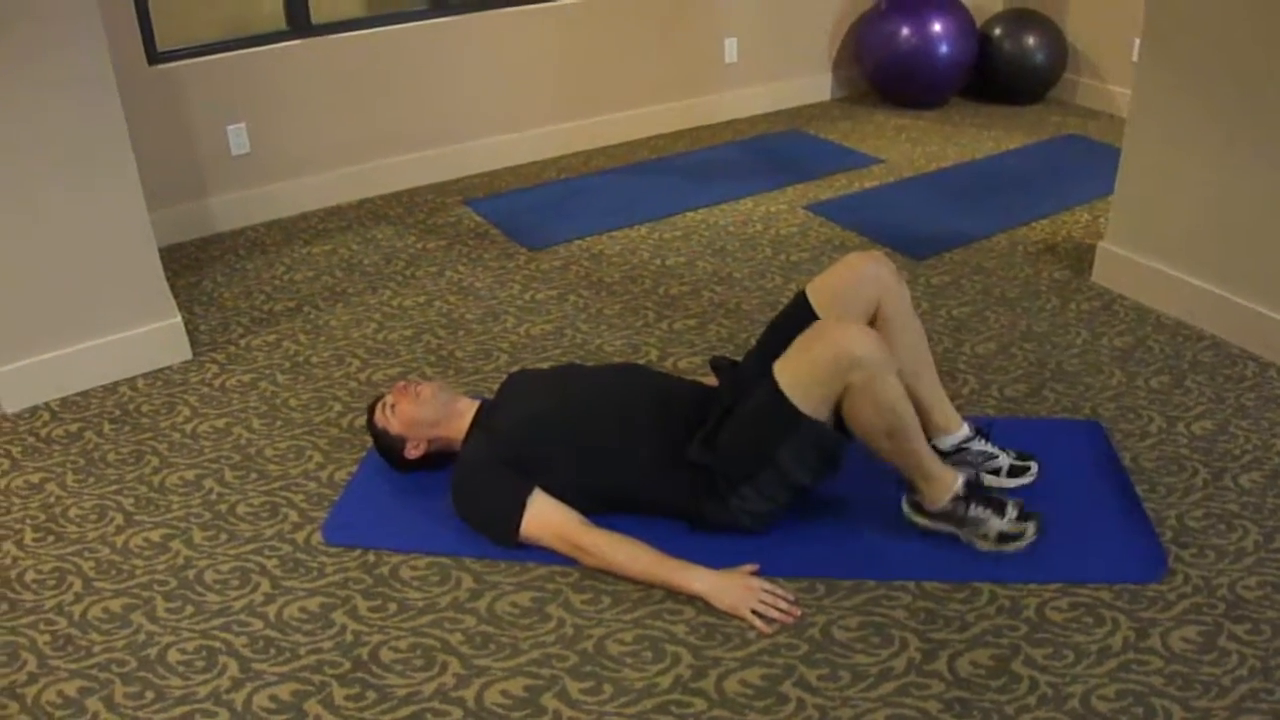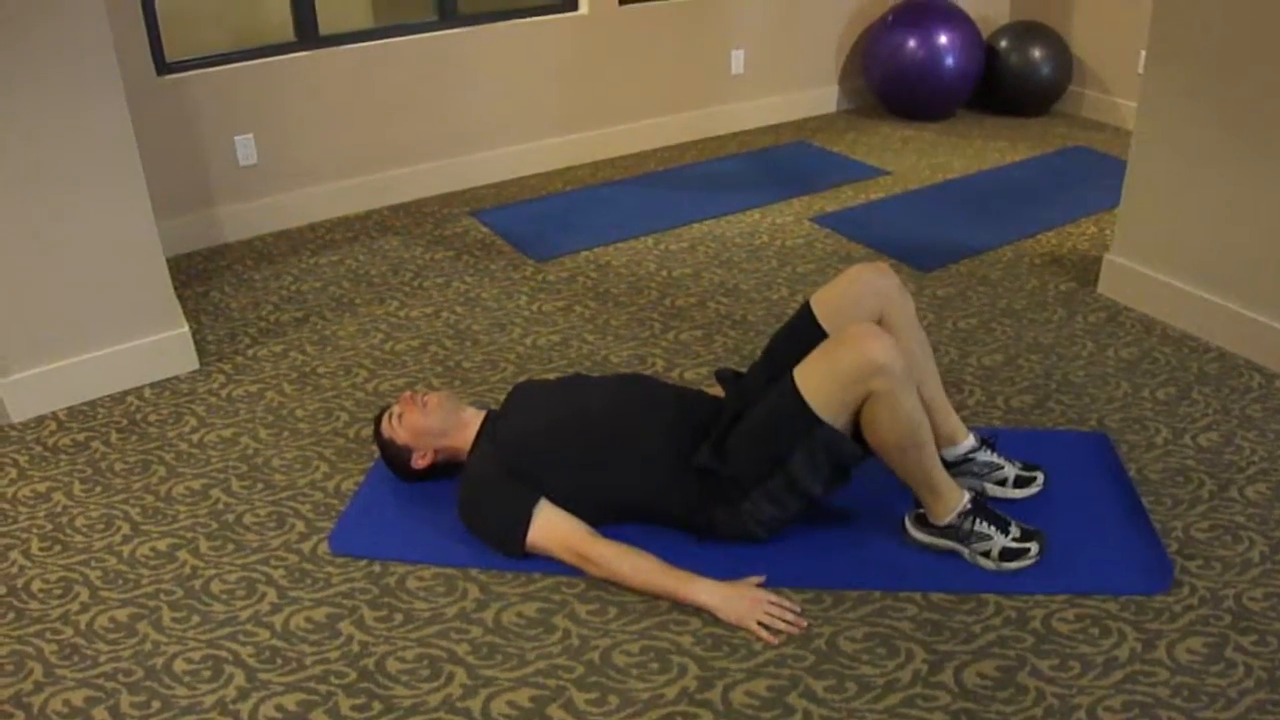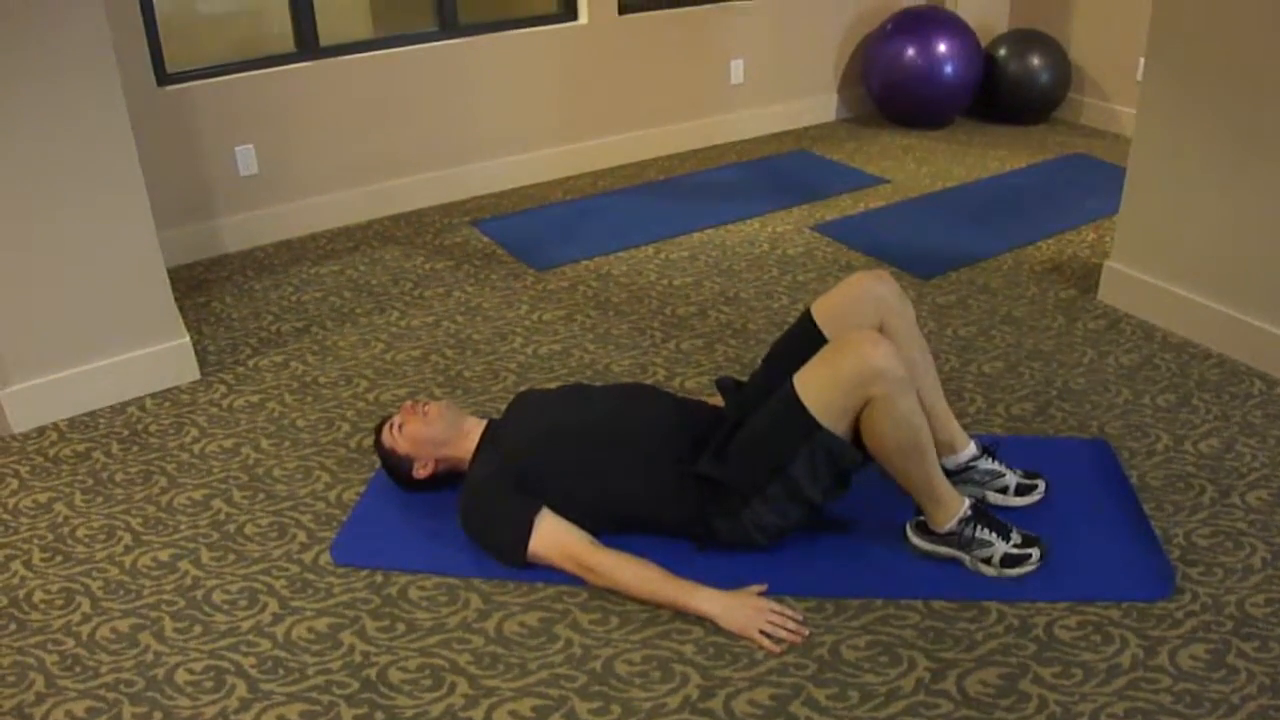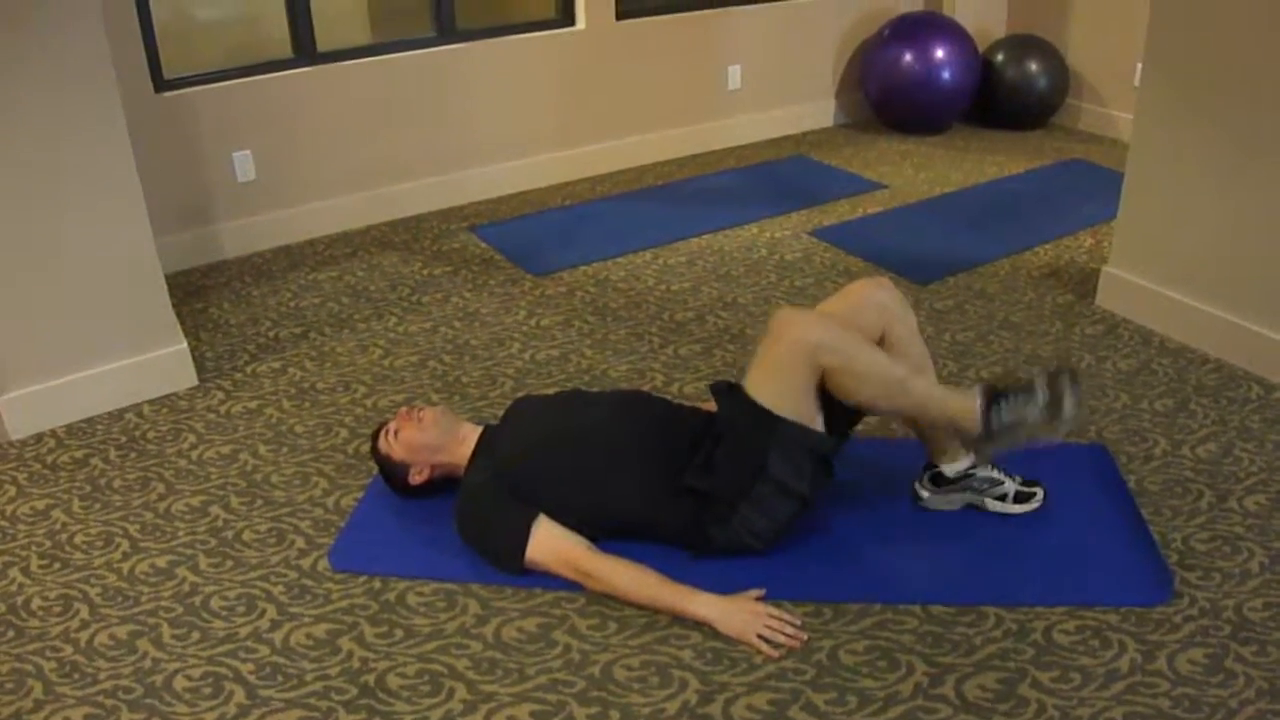
dt=0.4s
person 1, frame 1
left shoulder: (518, 391)
right shoulder: (480, 477)
right elbow: (579, 538)
left wrist: (717, 385)
right wrist: (706, 582)
left hip: (725, 399)
right hip: (729, 480)
left knee: (871, 272)
right knee: (850, 346)
left ankle: (951, 439)
right ankle: (942, 493)
person 1, frame 2
left shoulder: (526, 400)
right shoulder: (486, 488)
right elbow: (586, 550)
left wrist: (725, 394)
right wrist: (712, 595)
left hip: (730, 410)
right hip: (735, 489)
left knee: (873, 283)
right knee: (873, 353)
left ankle: (958, 452)
right ankle: (947, 512)
person 1, frame 3
left shoulder: (526, 411)
right shoulder: (488, 497)
right elbow: (586, 559)
left wrist: (720, 403)
right wrist: (714, 603)
left hip: (729, 420)
right hip: (737, 496)
left knee: (874, 291)
right knee: (872, 361)
left ankle: (958, 459)
right ankle: (948, 520)
person 1, frame 4
left shoulder: (522, 416)
right shoulder: (483, 505)
right elbow: (586, 565)
left wrist: (720, 404)
right wrist: (714, 608)
left hip: (717, 433)
right hip: (732, 504)
left knee: (875, 298)
right knee: (797, 330)
left ankle: (955, 467)
right ankle: (978, 413)
